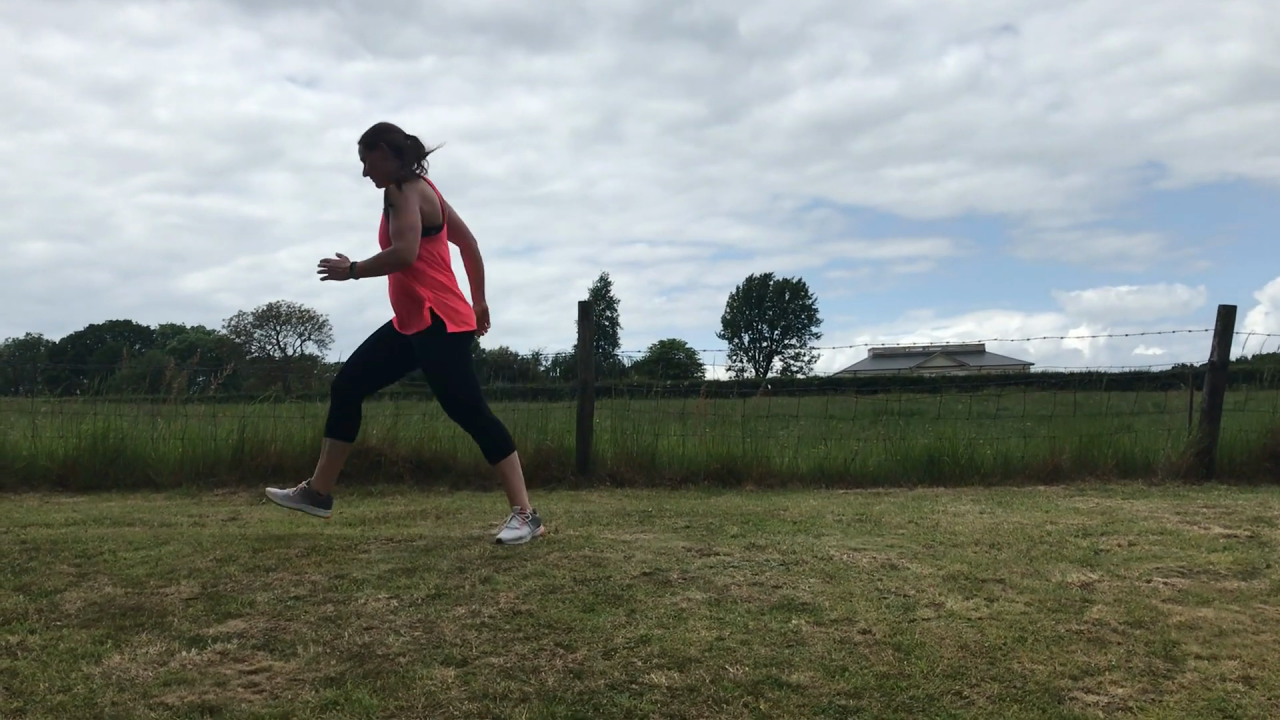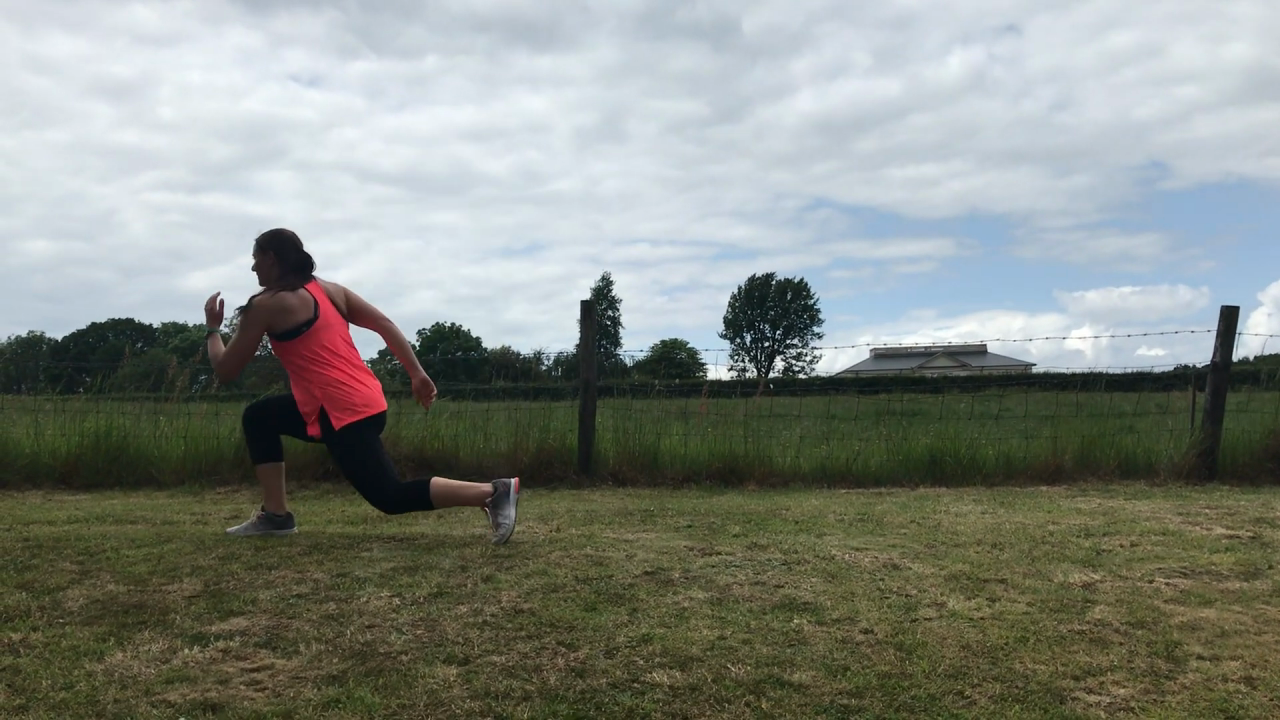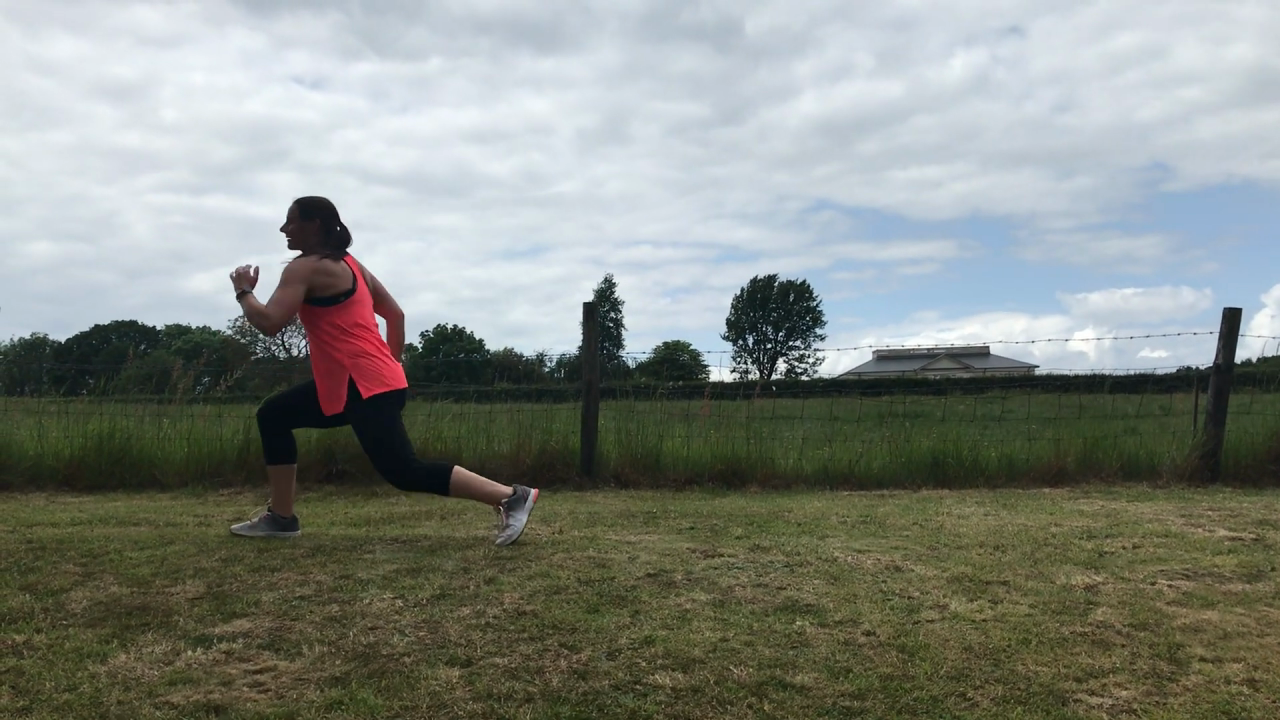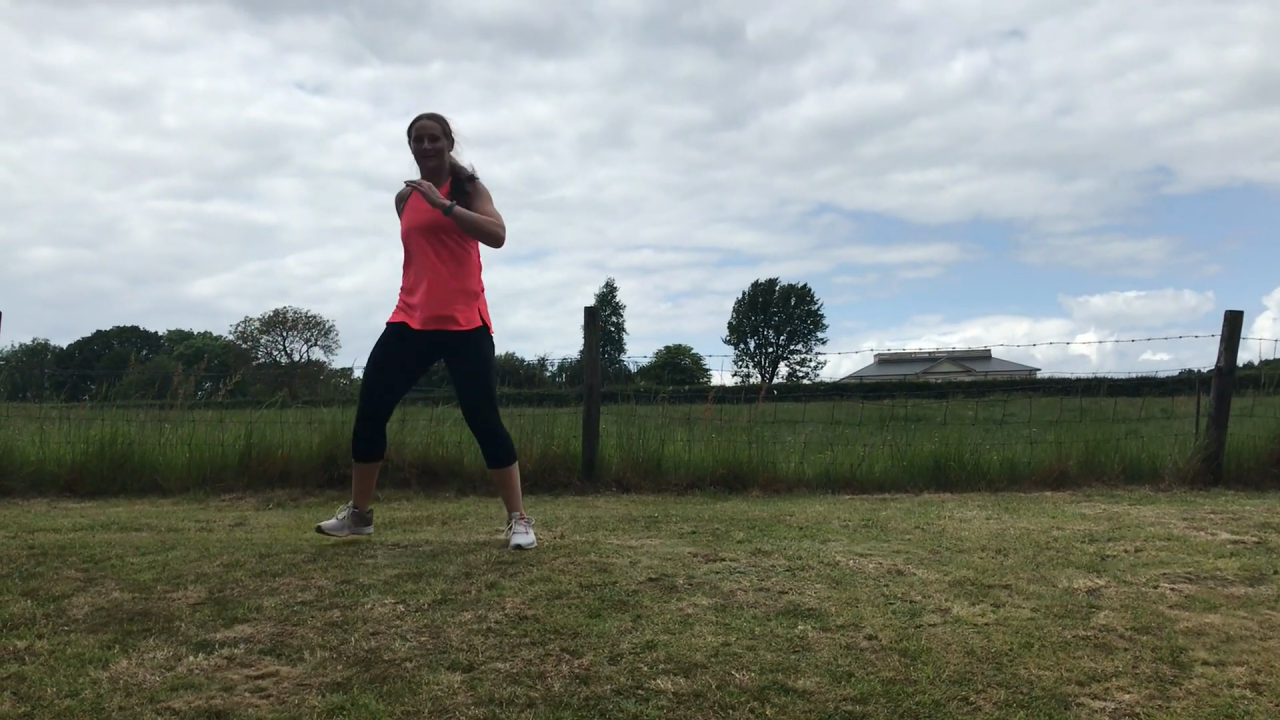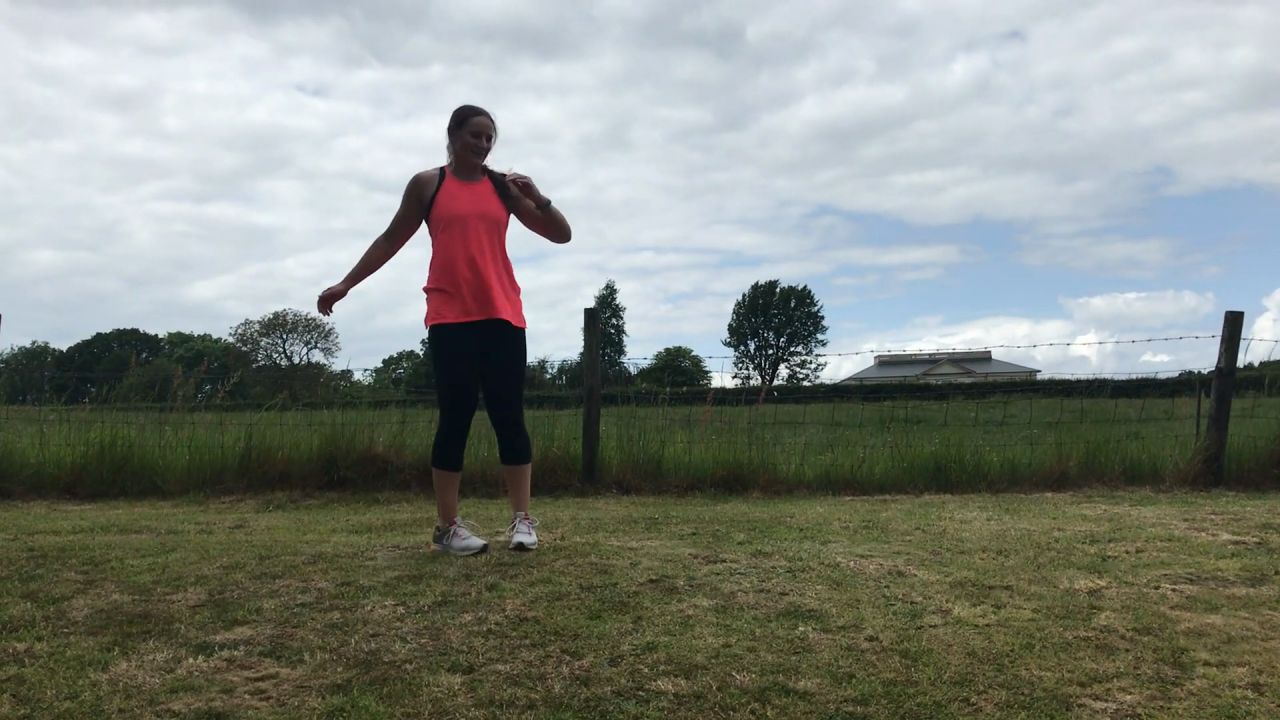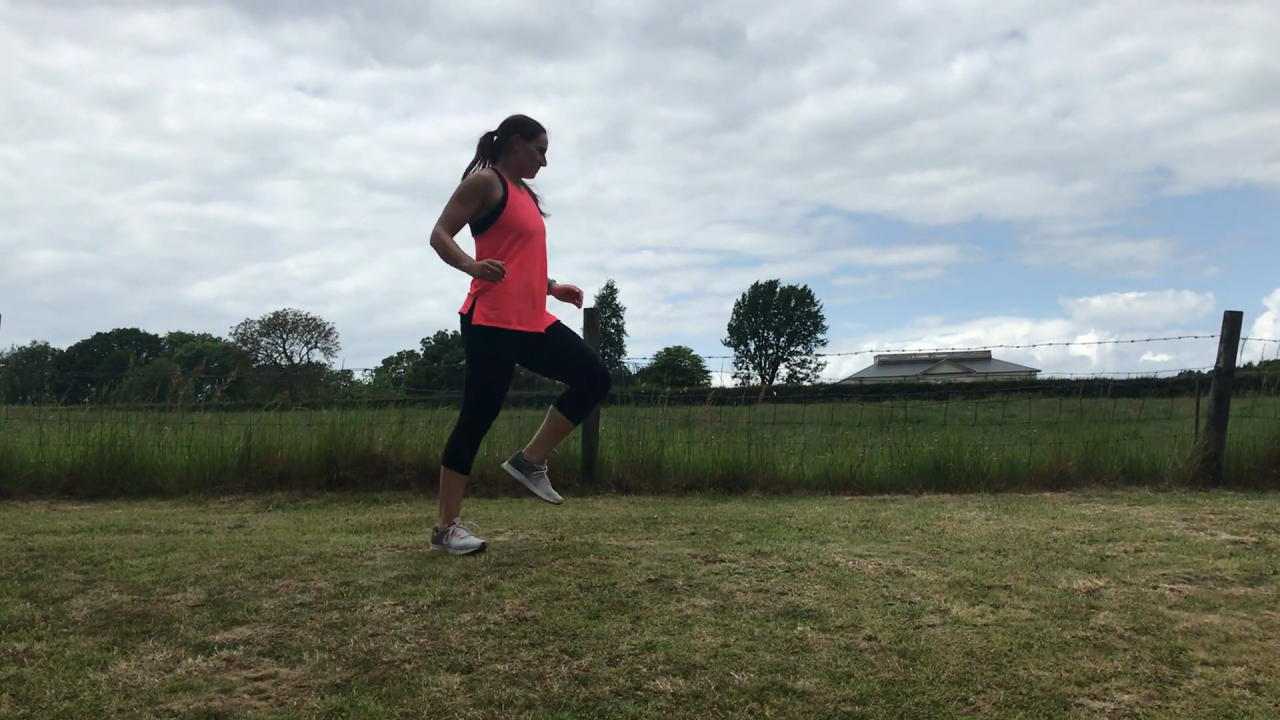
dt=0.4s
person 1, frame 1
left shoulder: (404, 192)
right shoulder: (420, 190)
left elbow: (407, 251)
right elbow: (468, 243)
left wrist: (355, 268)
right wrist: (479, 303)
left hip: (437, 323)
right hip: (413, 323)
left knee: (470, 413)
right knee: (346, 388)
left ankle: (524, 515)
right ankle: (317, 492)
person 1, frame 2
left shoulder: (266, 306)
right shoulder: (329, 290)
left elbow: (226, 370)
right elbow: (386, 325)
left wrist: (213, 329)
right wrist: (416, 374)
left hip: (342, 411)
right hip: (349, 402)
left knee: (389, 496)
right knee: (257, 418)
left ankle: (494, 493)
right ankle: (275, 514)
person 1, frame 3
left shoulder: (306, 265)
right shoulder: (345, 264)
left elbow: (269, 323)
right elbow: (395, 312)
left wrist: (243, 292)
right wrist: (388, 362)
left hip: (368, 384)
right hip: (350, 381)
left knee: (401, 470)
right knee: (273, 415)
left ankle: (512, 499)
right ankle: (281, 516)
person 1, frame 4
left shoulder: (466, 188)
right shoulder: (406, 197)
left elbow: (496, 235)
left wrist: (443, 204)
left hip: (464, 320)
right hip: (411, 321)
left knee: (483, 419)
right knee: (371, 407)
left ankle: (519, 518)
right ankle: (358, 509)
person 1, frame 5
left shoulder: (506, 187)
right shoulder: (428, 183)
left elbow: (562, 234)
right elbow: (392, 239)
left wrist: (538, 199)
right wrist: (345, 283)
left hip: (503, 315)
right hip: (451, 315)
left knee: (508, 414)
right knee: (456, 415)
left ankle: (522, 518)
right ankle: (447, 526)
person 1, frame 6
left shoulder: (523, 193)
right shoulder: (484, 181)
right elbow: (440, 235)
left wrist: (550, 287)
right wrist: (473, 264)
left hip: (532, 319)
right hip: (491, 319)
left knee: (594, 376)
right knee: (478, 417)
left ankle: (529, 461)
right ankle: (445, 526)
